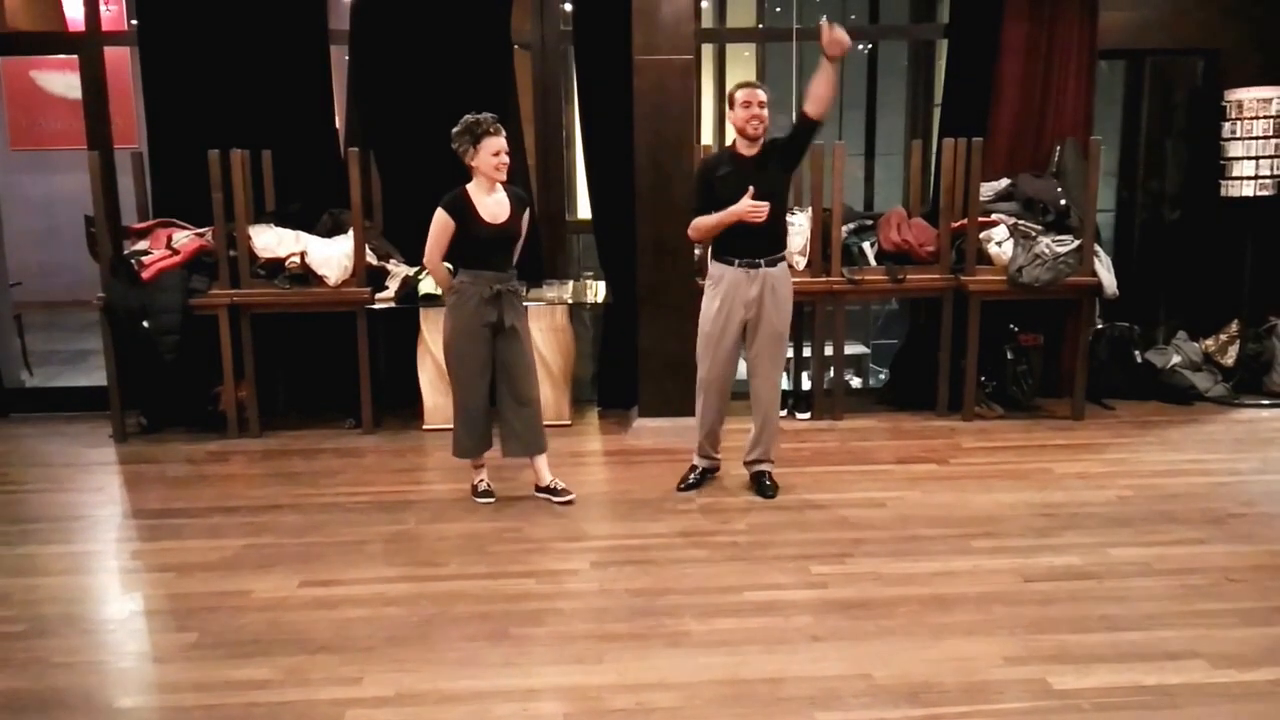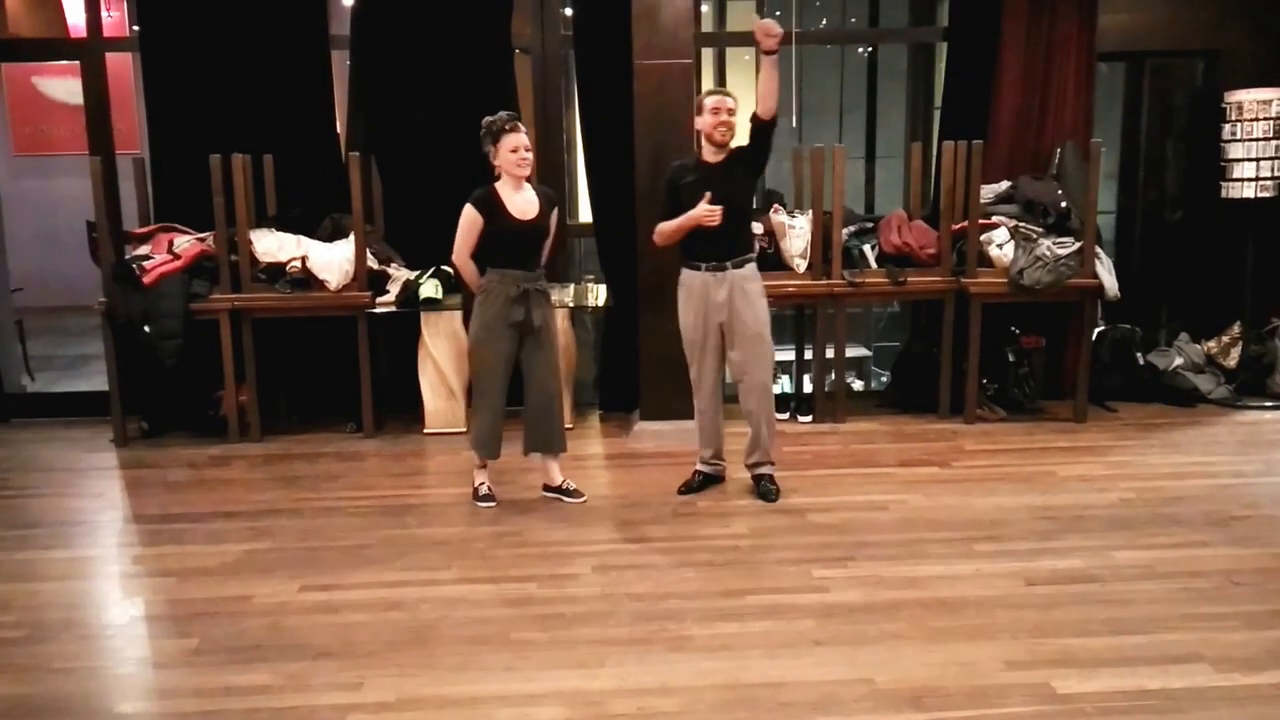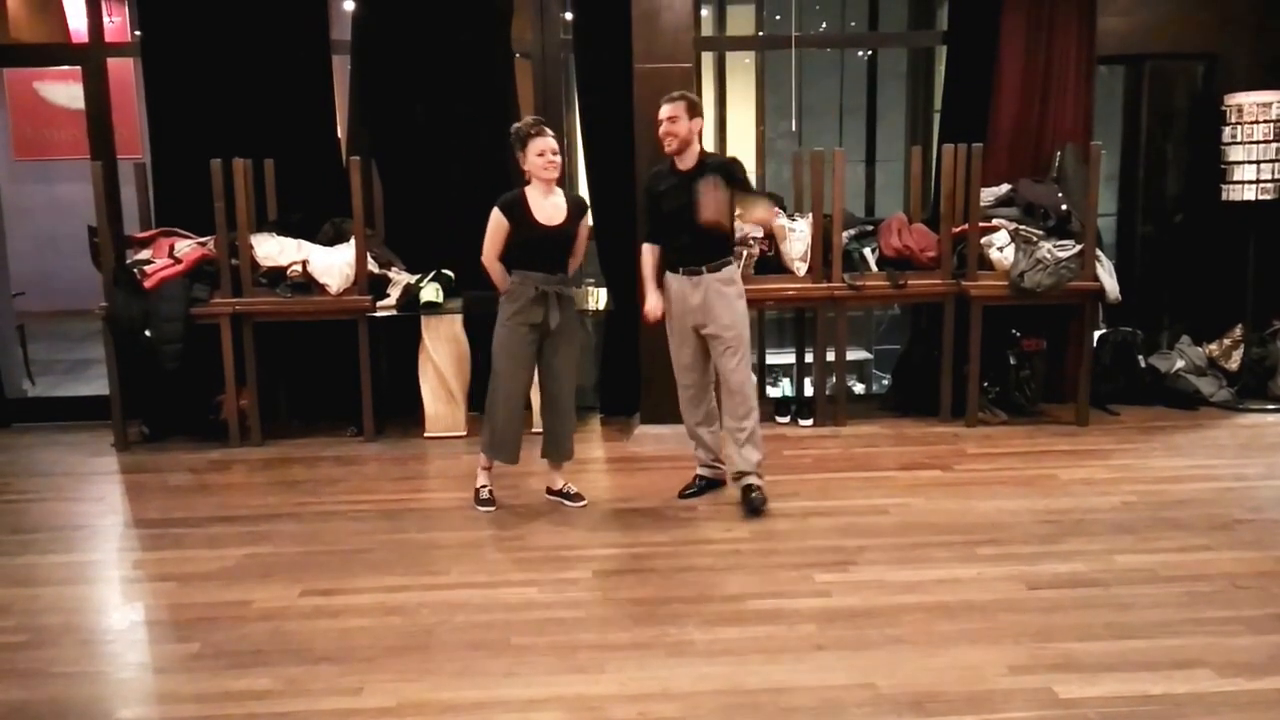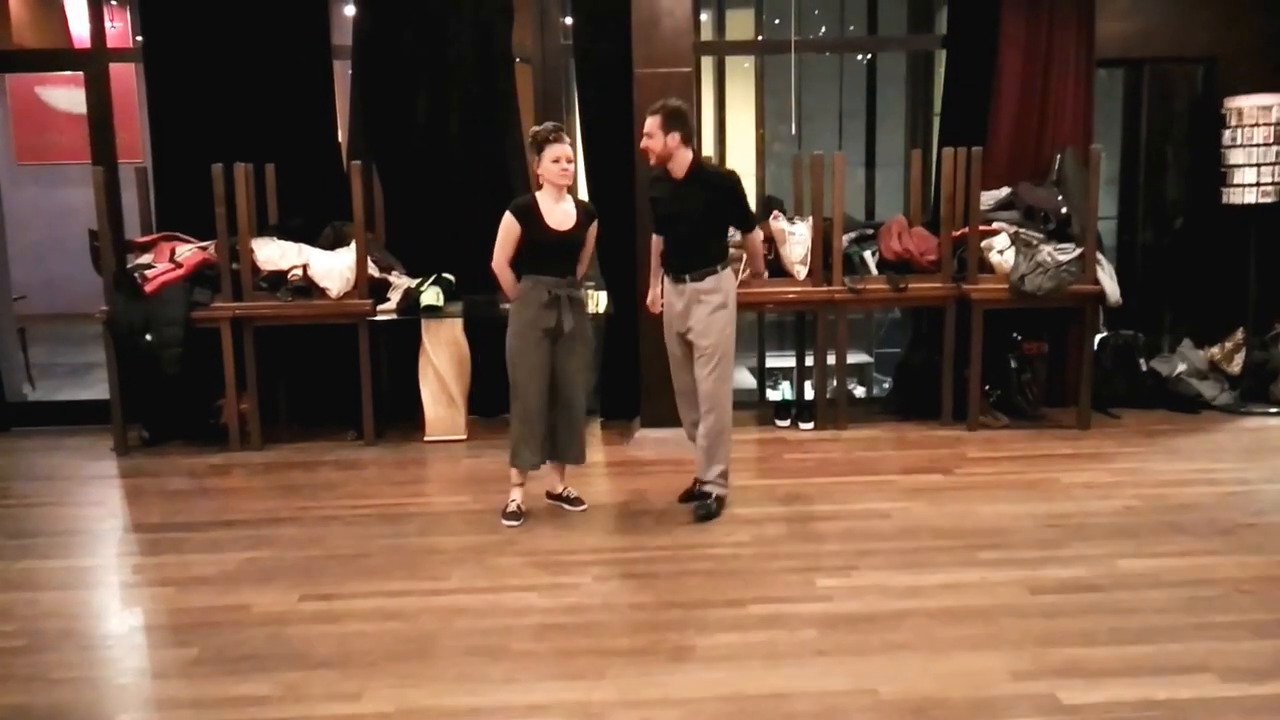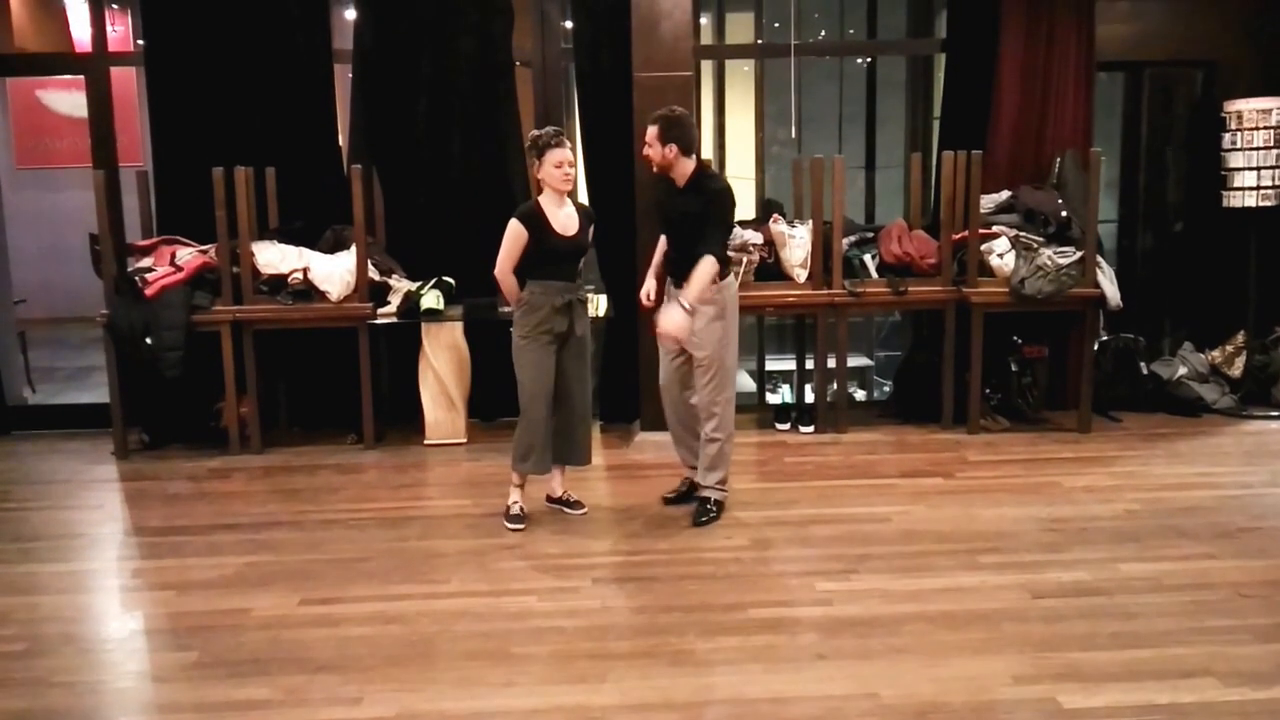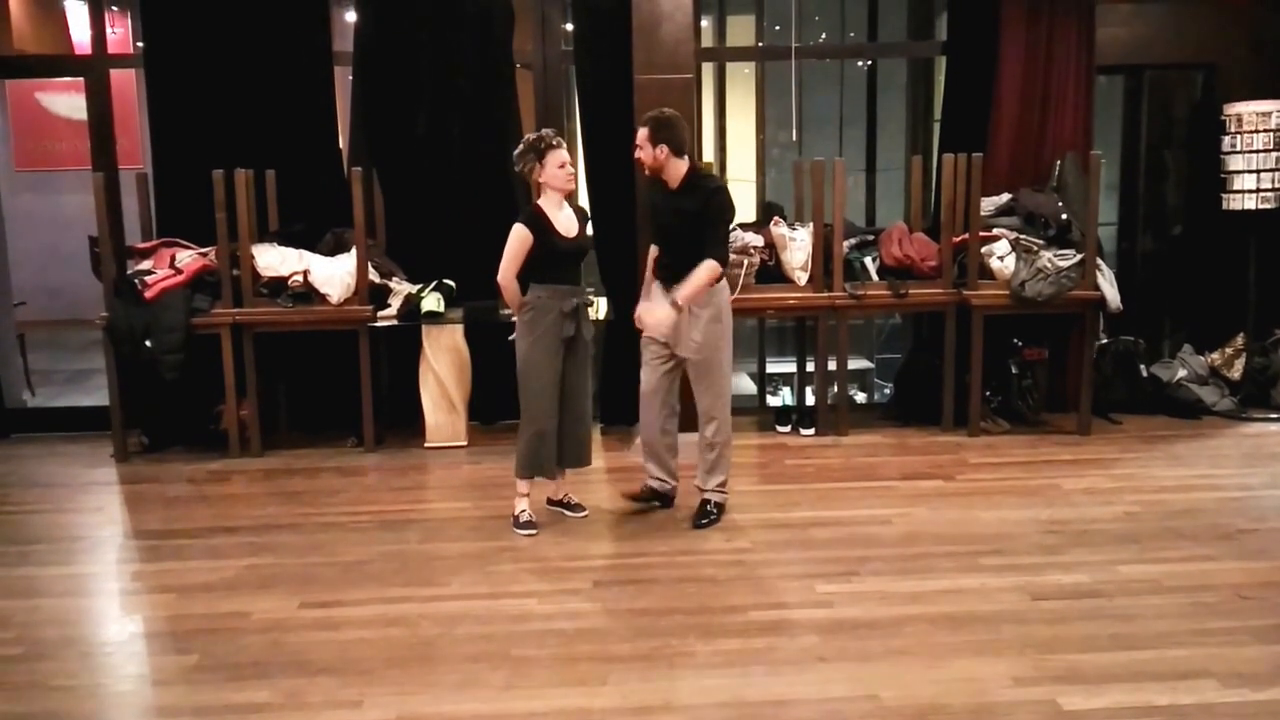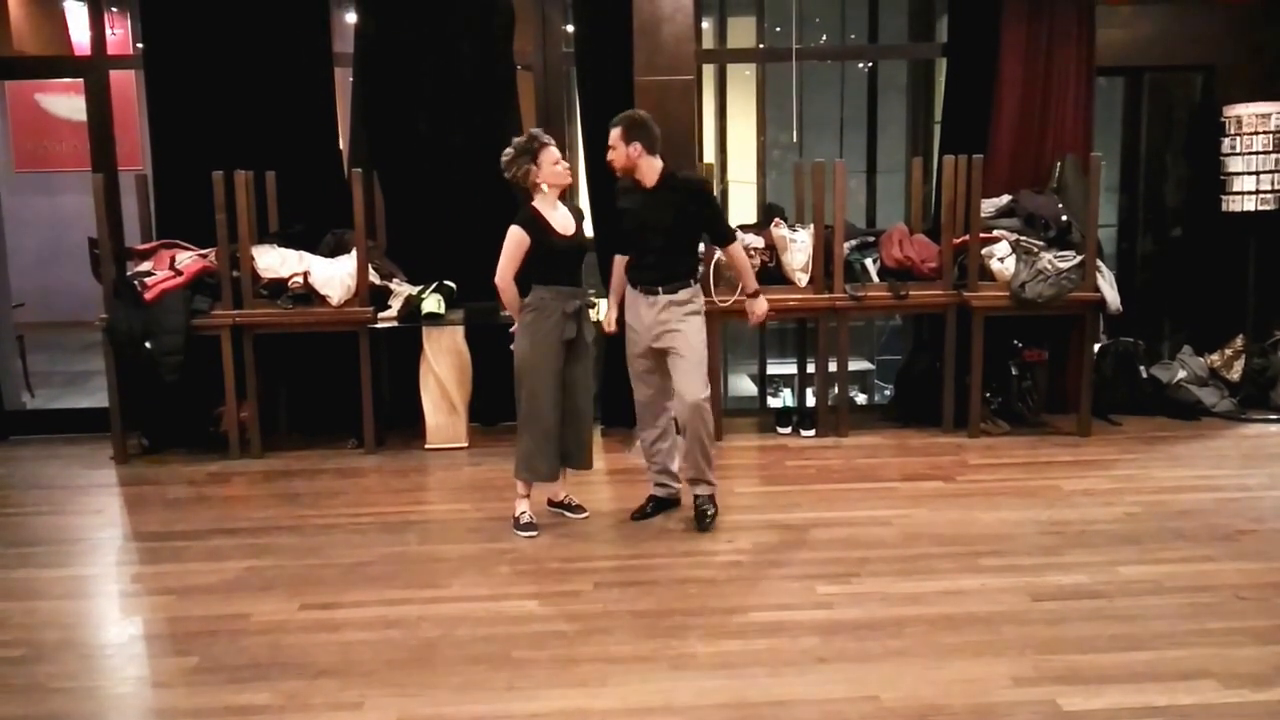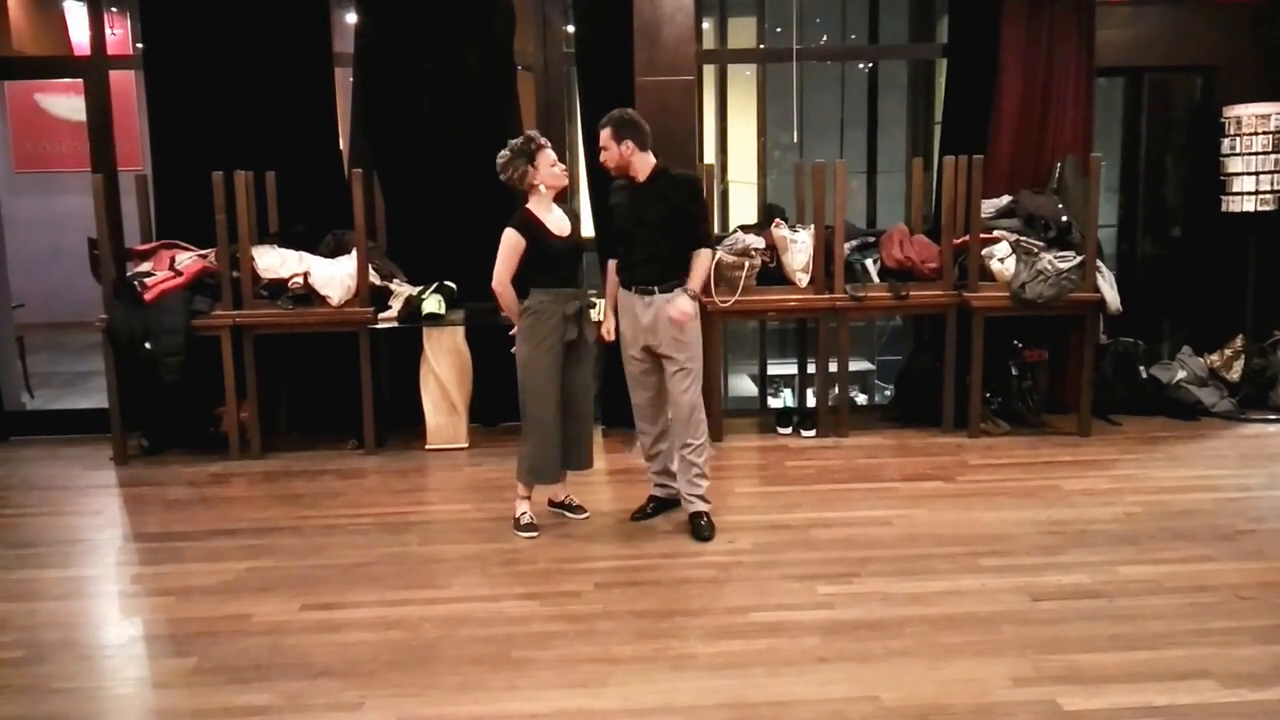
dt=0.4s
person 1, frame 1
left shoulder: (782, 155)
right shoulder: (712, 167)
left elbow: (816, 111)
right elbow: (695, 231)
left wrist: (830, 59)
right wrist: (735, 212)
left hip: (772, 276)
right hip: (726, 276)
left knee: (766, 378)
right knee: (712, 373)
left ankle: (760, 462)
right ankle: (705, 458)
person 1, frame 2
left shoulder: (748, 162)
right shoulder: (680, 173)
left elbow: (769, 112)
right elbow: (660, 235)
left wrist: (769, 55)
right wrist: (691, 218)
left hip: (742, 279)
right hip: (695, 282)
left knee: (756, 379)
right knee: (704, 383)
left ankle: (761, 465)
right ankle: (710, 464)
person 1, frame 3
left shoulder: (724, 169)
right shoulder: (657, 180)
left elbow: (762, 215)
right elbow: (651, 241)
left wrist: (731, 208)
right wrist: (650, 290)
left hip: (720, 281)
right hip: (677, 286)
left knee: (737, 381)
right knee: (690, 385)
left ankle: (749, 474)
right ankle: (710, 467)
person 1, frame 4
left shoulder: (719, 181)
right shoulder: (658, 183)
left elbow: (750, 231)
left wrist: (758, 273)
right wrist: (655, 282)
left hip: (711, 289)
right hip: (674, 290)
left knee: (712, 392)
right knee: (686, 392)
left ankle: (714, 484)
right ankle: (705, 472)
person 1, frame 5
left shoulder: (715, 192)
right shoulder: (665, 185)
left elbow: (713, 256)
left wrist: (682, 307)
right wrist: (654, 274)
left hip: (711, 298)
right hip: (676, 297)
left knee: (714, 399)
right knee: (673, 392)
left ankle: (713, 489)
right ankle: (694, 475)
person 1, frame 6
left shoulder: (712, 194)
right shoulder: (656, 189)
left elbow: (714, 262)
left wrist: (675, 305)
right wrist: (646, 297)
left hip: (702, 302)
right hip: (661, 297)
left knee: (712, 403)
right knee: (652, 398)
left ankle: (713, 492)
right ankle: (660, 483)
person 1, frame 7
left shoulder: (691, 189)
right shoulder: (624, 193)
left elbow: (727, 242)
left wrist: (752, 292)
right wrist: (613, 304)
left hip: (682, 303)
right hip: (638, 304)
left knee: (691, 398)
right knee: (649, 404)
left ankle: (702, 487)
right ankle: (664, 487)
person 1, frame 8
left shoulder: (683, 185)
right shoulder: (617, 193)
left elbow: (704, 246)
left wrist: (690, 294)
right wrist: (609, 311)
left hip: (673, 305)
right hip: (632, 305)
left knee: (687, 406)
right knee: (646, 407)
left ankle: (696, 501)
right ankle: (664, 488)
person 2, frame 1
left shoulder: (518, 201)
right shoulder: (455, 204)
right elbow: (432, 260)
right wrist: (462, 293)
left hip: (509, 299)
right hip: (470, 303)
left knee: (524, 387)
right knee: (472, 389)
left ankle: (542, 475)
right ankle: (478, 473)
person 2, frame 2
left shoulder: (546, 199)
right shoulder: (483, 201)
right elbow: (461, 257)
right wrist: (490, 292)
left hip: (537, 299)
right hip: (497, 301)
left knee: (546, 386)
right knee: (490, 388)
left ankle: (552, 476)
right ankle: (480, 475)
person 2, frame 3
left shoulder: (577, 207)
right shoulder: (510, 205)
right elbow: (490, 259)
right wrist: (520, 292)
left hip: (562, 304)
right hip: (520, 306)
left knee: (561, 392)
right knee: (508, 393)
left ankle: (556, 479)
right ankle: (484, 476)
person 2, frame 4
left shoulder: (586, 213)
right shoulder: (522, 210)
right elbow: (500, 264)
right wrist: (525, 299)
left hip: (572, 308)
right hip: (532, 309)
left knee: (570, 397)
right knee: (529, 399)
left ankle: (558, 483)
right ankle: (516, 490)
person 2, frame 5
left shoulder: (585, 215)
right shoulder: (527, 216)
right elbow: (503, 271)
right wrist: (525, 307)
left hip: (575, 312)
right hip: (537, 315)
left knee: (574, 402)
right knee: (536, 403)
left ankle: (558, 487)
right ankle: (515, 493)
person 2, frame 6
left shoulder: (580, 215)
right shoulder: (531, 220)
right elbow: (506, 277)
right wrist: (525, 315)
left hip: (576, 315)
right hip: (542, 318)
left knee: (574, 404)
right knee: (538, 408)
left ankle: (558, 489)
right ankle: (522, 499)
person 2, frame 7
left shoulder: (575, 214)
right shoulder: (527, 221)
right elbow: (503, 279)
left wrist: (578, 308)
right wrist: (522, 318)
left hip: (576, 317)
right hip: (543, 318)
left knee: (575, 404)
right knee: (538, 408)
left ankle: (558, 491)
right ankle: (522, 501)
person 2, frame 8
left shoulder: (569, 216)
right shoulder: (522, 224)
right elbow: (500, 283)
left wrist: (578, 310)
right wrist: (522, 322)
left hip: (577, 318)
right hip: (543, 321)
left knee: (575, 406)
right knee: (540, 411)
left ankle: (559, 491)
right ankle: (523, 502)
